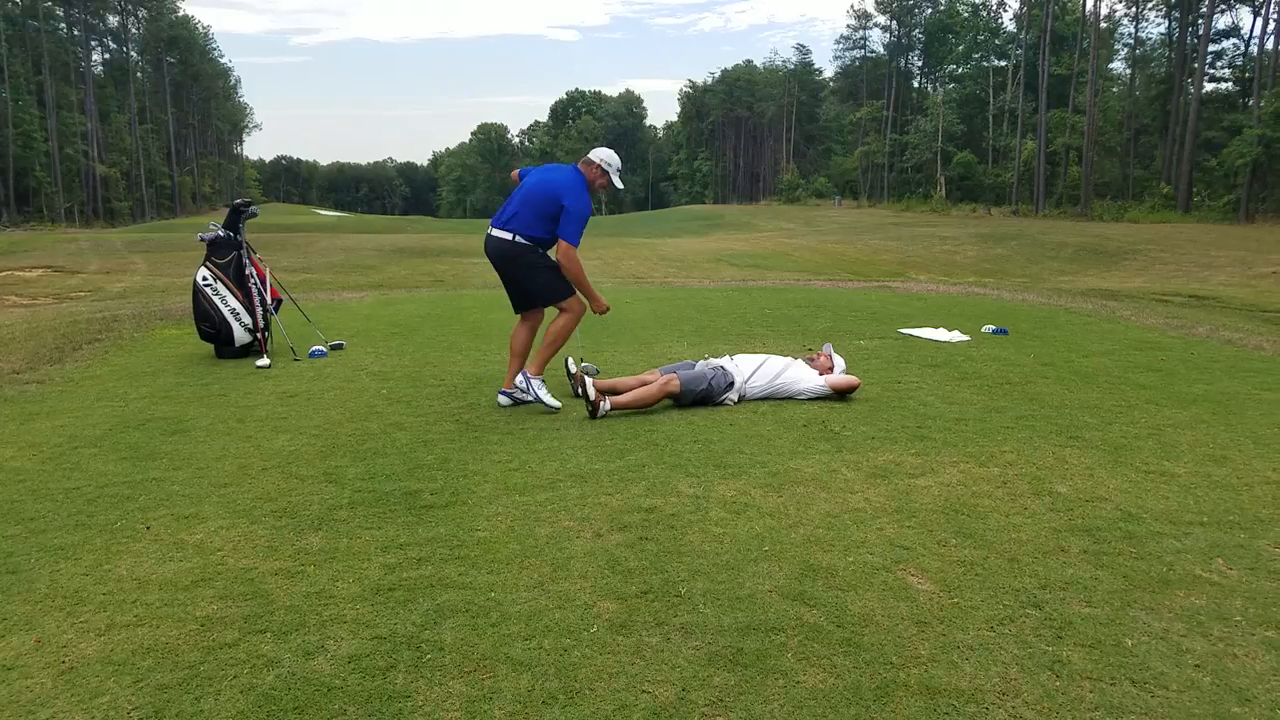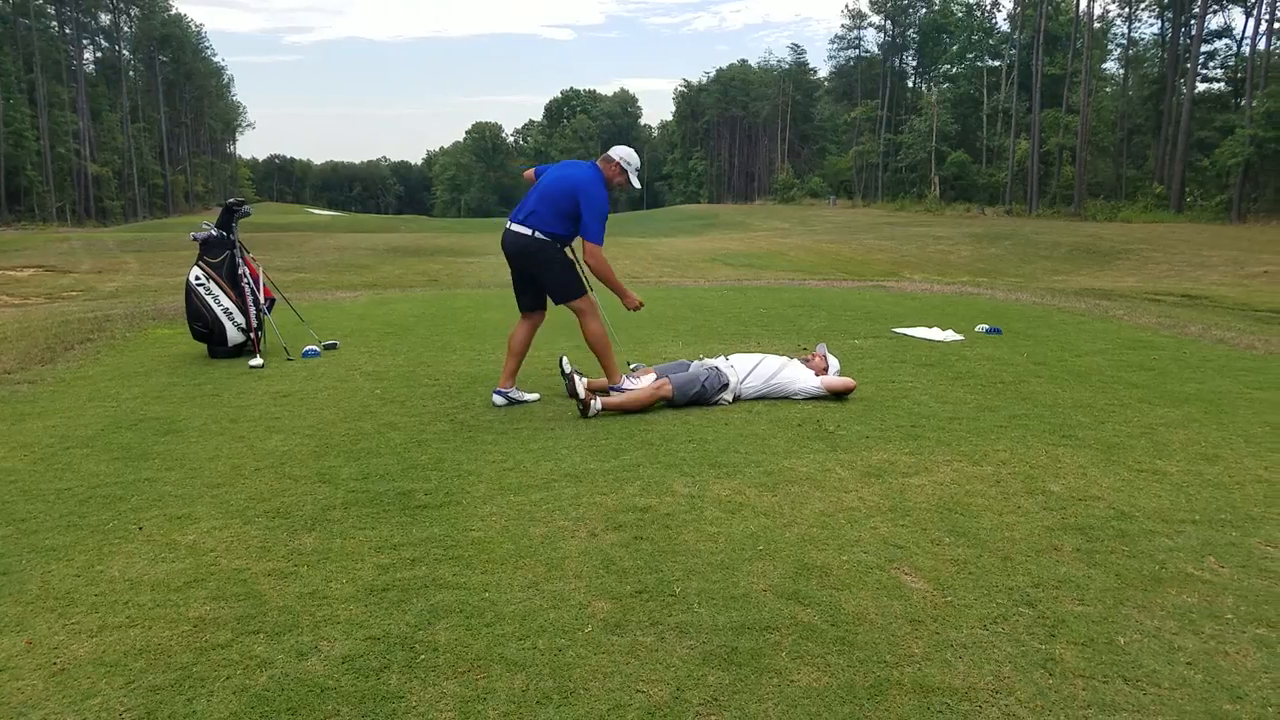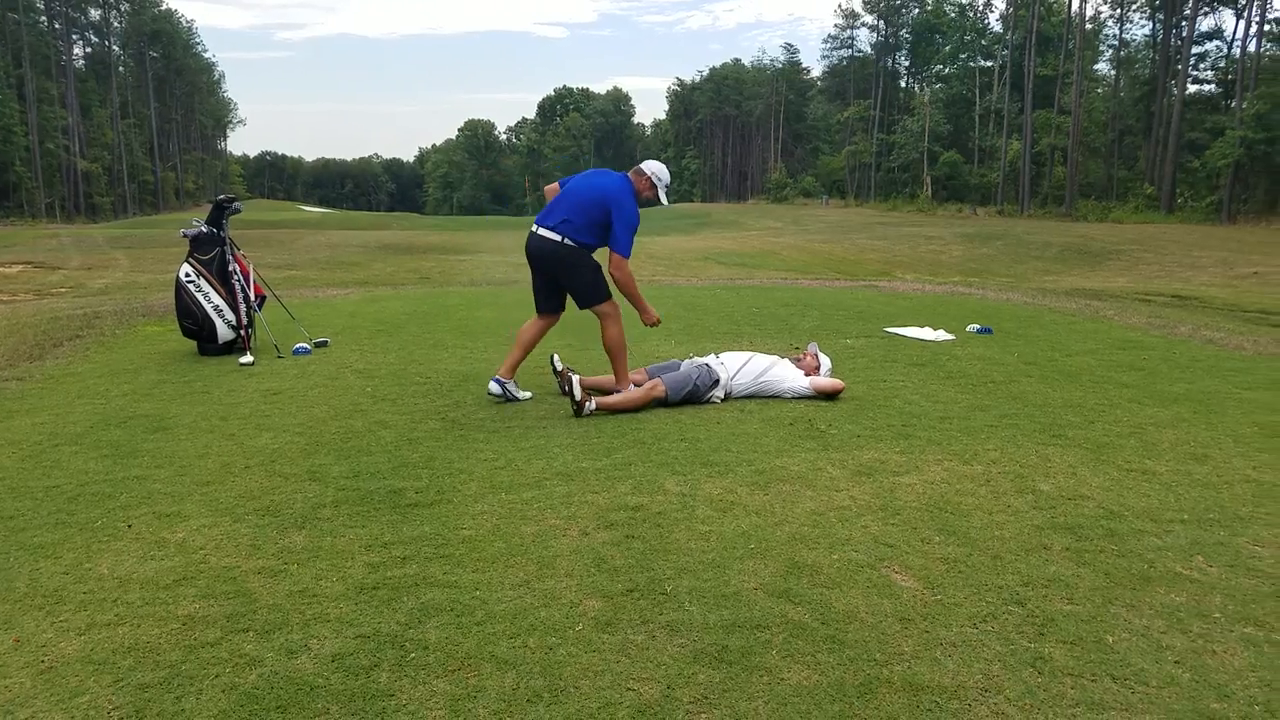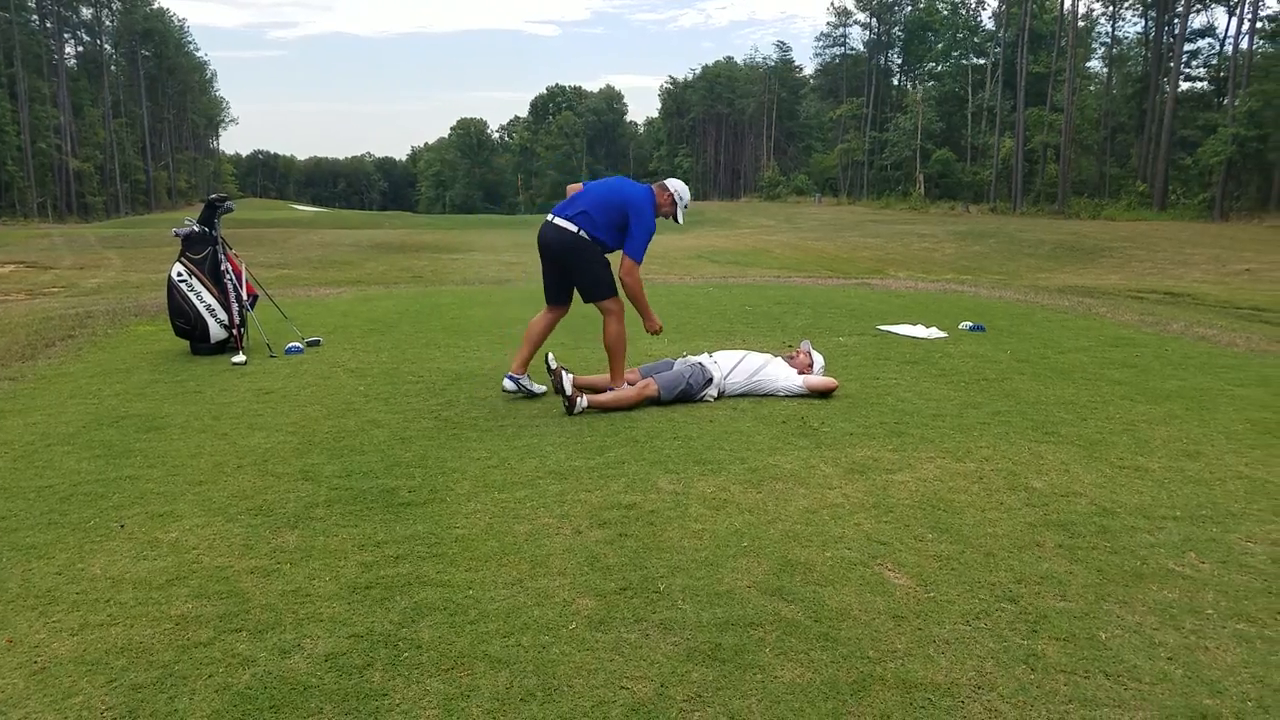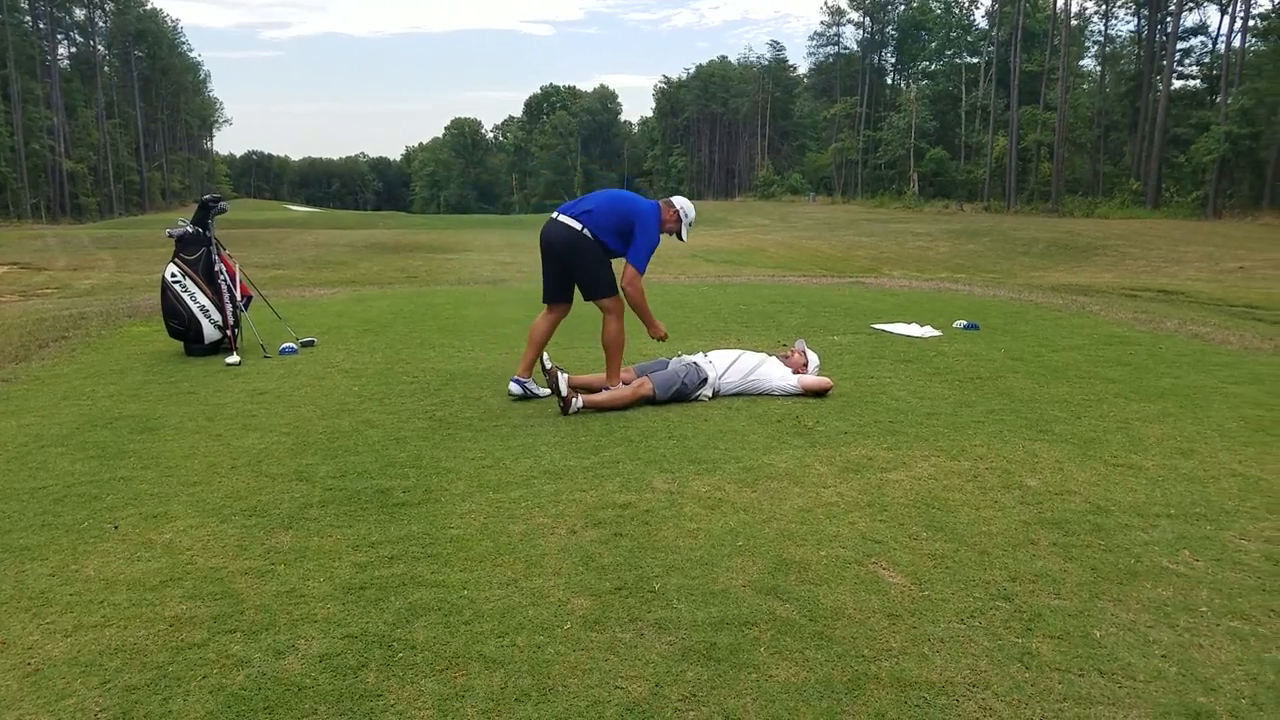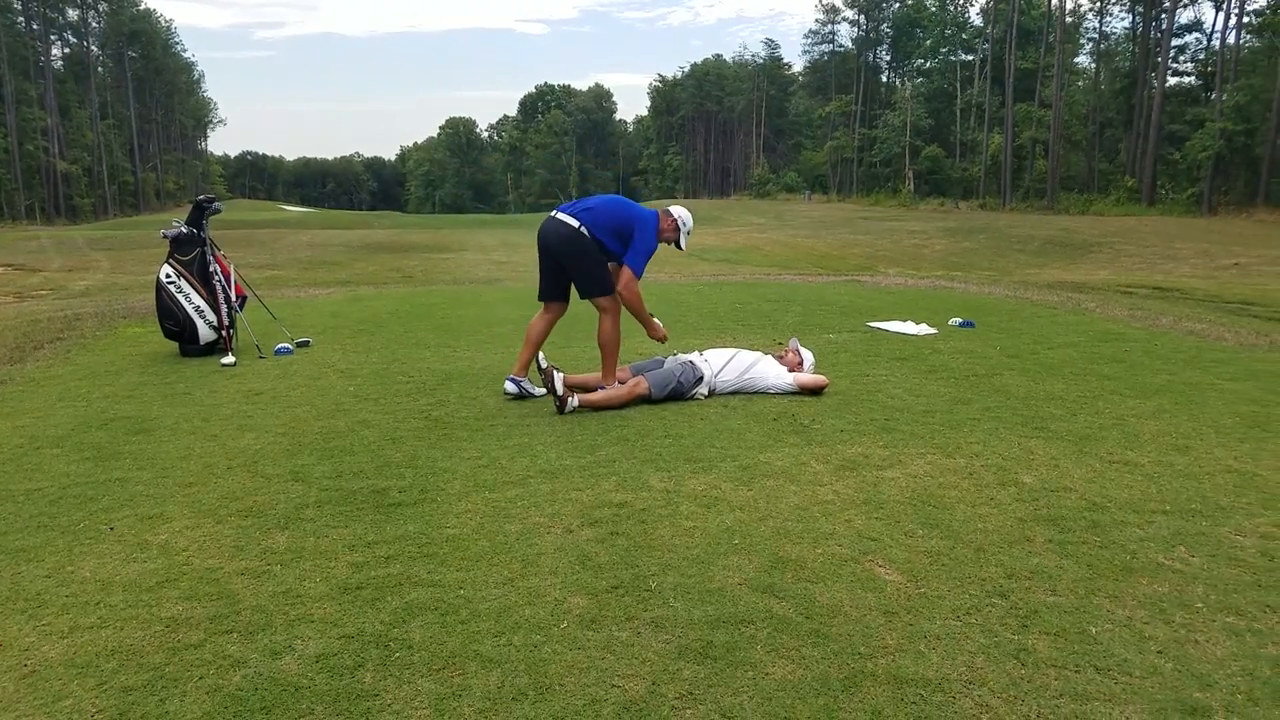
dt=0.2s
person 1, frame 1
left shoulder: (809, 381)
right shoulder: (795, 364)
left elbow: (853, 381)
left wrist: (836, 393)
left hip: (728, 381)
right hip: (721, 364)
left knee: (666, 383)
right knee: (651, 376)
left ankle: (604, 404)
right ankle: (588, 383)
person 1, frame 2
left shoulder: (805, 380)
right shoulder: (791, 364)
left elbow: (849, 384)
left wrist: (831, 392)
left hip: (723, 382)
right hip: (716, 364)
left knee: (659, 388)
right knee: (646, 374)
left ankle: (595, 403)
right ankle: (584, 383)
person 1, frame 3
left shoulder: (795, 380)
right shoulder: (782, 364)
left elbow: (837, 385)
left wrist: (821, 389)
left hip: (714, 380)
right hip: (707, 363)
left knee: (652, 388)
right knee: (639, 376)
left ankle: (590, 404)
right ankle: (575, 381)
person 1, frame 4
left shoulder: (788, 378)
right shoulder: (774, 361)
left elbow: (831, 383)
left wrist: (815, 378)
left hip: (707, 378)
right hip: (700, 362)
left knee: (645, 388)
right knee: (631, 375)
left ankle: (582, 401)
right ankle: (570, 380)
person 1, frame 5
left shoulder: (782, 378)
right shoulder: (768, 361)
left elbow: (825, 383)
left wrist: (809, 377)
left hip: (703, 377)
right hip: (696, 361)
left knee: (640, 387)
right knee: (626, 374)
left ankle: (577, 401)
right ankle: (565, 380)
person 1, frame 6
left shoulder: (778, 376)
right shoulder: (764, 359)
left elbow: (821, 381)
left wrist: (806, 379)
left hip: (699, 376)
right hip: (692, 360)
left knee: (636, 386)
right knee: (622, 374)
left ankle: (572, 400)
right ankle: (560, 379)
person 2, frame 1
left shoulder: (552, 169)
right shoulder: (578, 198)
left elbow: (516, 175)
right elbow: (565, 257)
right wrist: (593, 297)
left hip: (497, 242)
right hip: (518, 248)
left knee: (531, 316)
right knee: (573, 308)
left ankle: (510, 388)
right ankle: (532, 375)
person 2, frame 2
left shoulder: (570, 165)
right shoulder: (596, 193)
left elbow: (529, 175)
right elbow: (592, 258)
right wrist: (624, 294)
left hip: (513, 239)
right hip: (537, 244)
left knee: (531, 316)
right knee: (586, 310)
left ankle: (505, 388)
right ankle: (616, 381)
person 2, frame 3
left shoulder: (598, 174)
right shoulder: (626, 206)
left elbow: (551, 190)
right elbow: (617, 270)
right wrist: (643, 309)
left hip: (536, 241)
right hip: (563, 249)
left knee: (546, 316)
right knee: (609, 313)
left ankle: (504, 378)
right ankle: (624, 388)
person 2, frame 4
left shoulder: (624, 184)
right shoulder: (644, 213)
left elbow: (572, 189)
right elbow: (627, 275)
right wrist: (648, 317)
left hip: (549, 231)
right hip: (575, 239)
left knee: (555, 309)
right knee: (613, 310)
left ankle: (517, 374)
right ankle: (617, 387)
person 2, frame 5
left shoulder: (635, 204)
right shoulder: (649, 224)
right elbow: (629, 284)
right wrist: (652, 325)
left hip: (552, 228)
right hip: (576, 237)
left knee: (555, 310)
right knee: (613, 309)
left ankle: (521, 378)
right ankle: (613, 387)
person 2, frame 6
left shoulder: (636, 216)
right shoulder: (647, 230)
left elbow: (616, 275)
right elbow: (625, 288)
right wrist: (650, 326)
left hip: (550, 228)
right hip: (572, 235)
left knee: (552, 310)
right knee: (609, 308)
left ankle: (517, 378)
right ankle: (608, 386)
